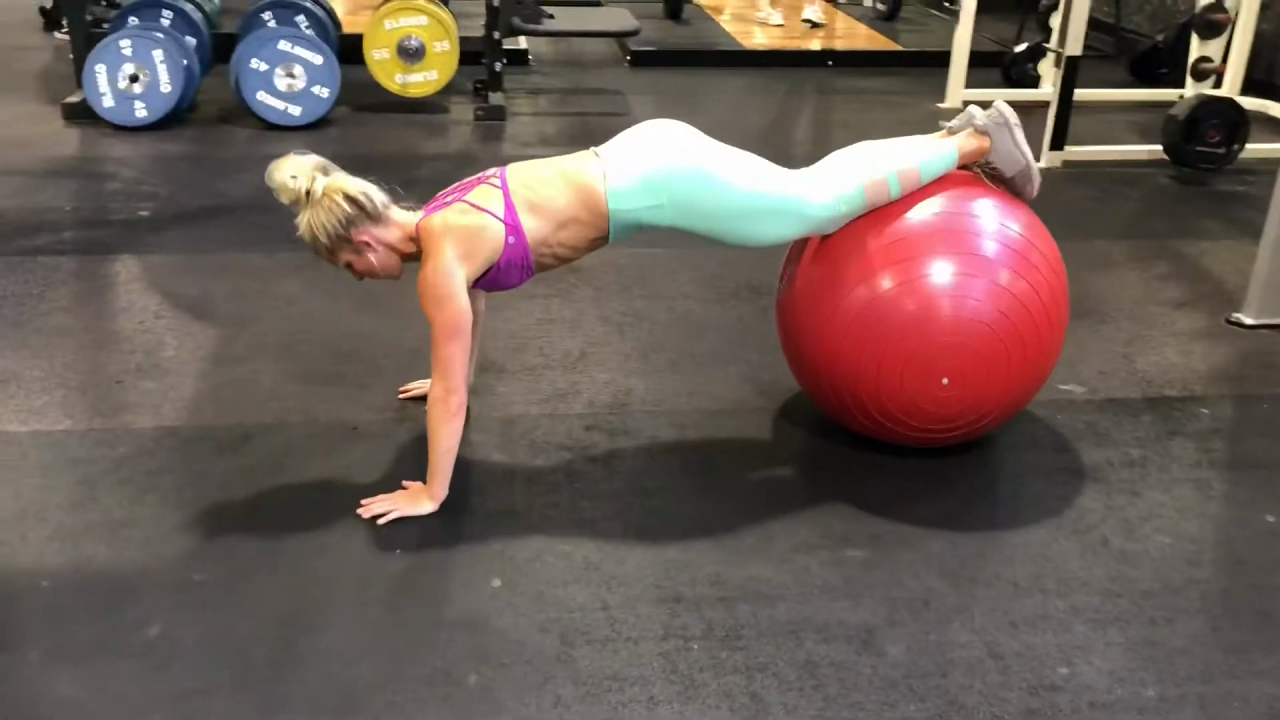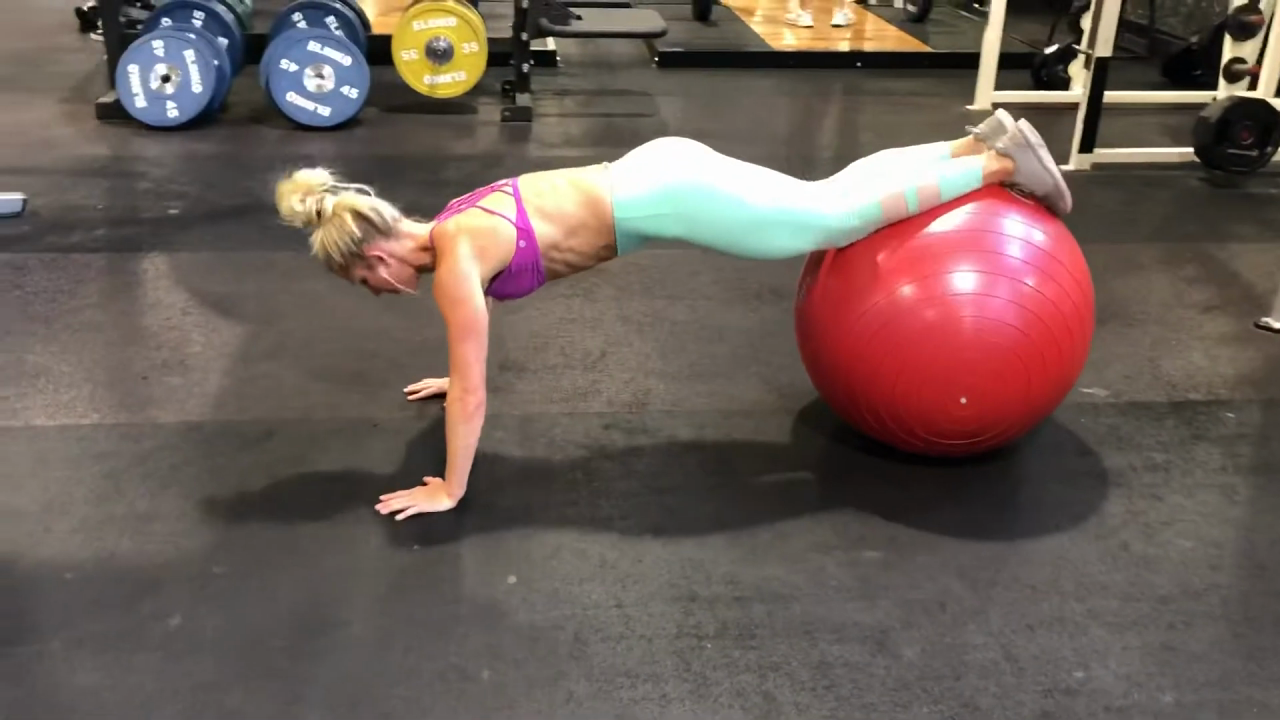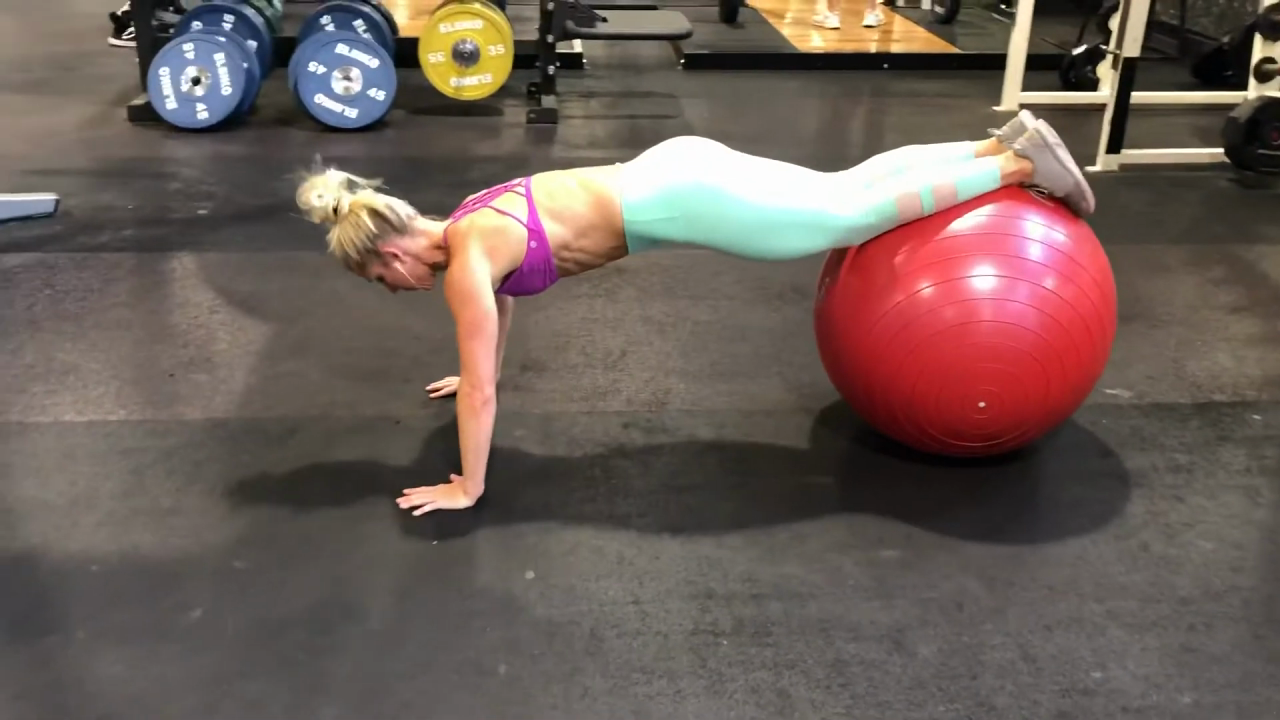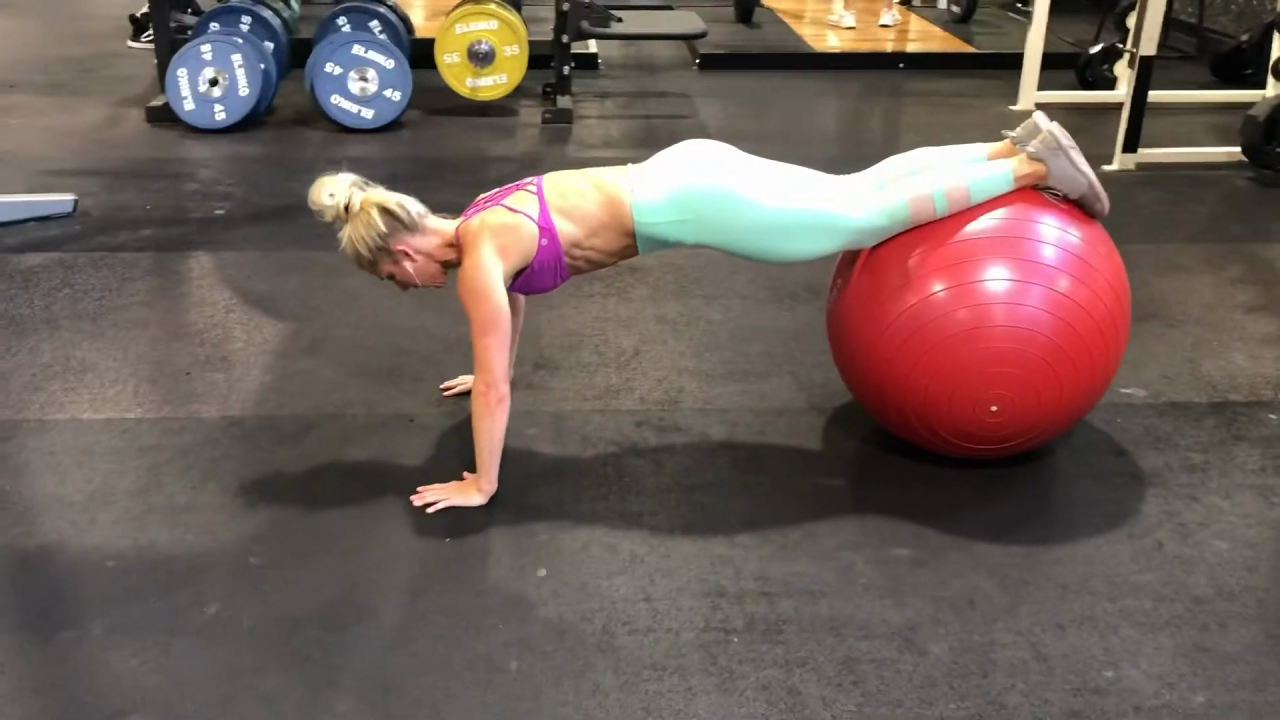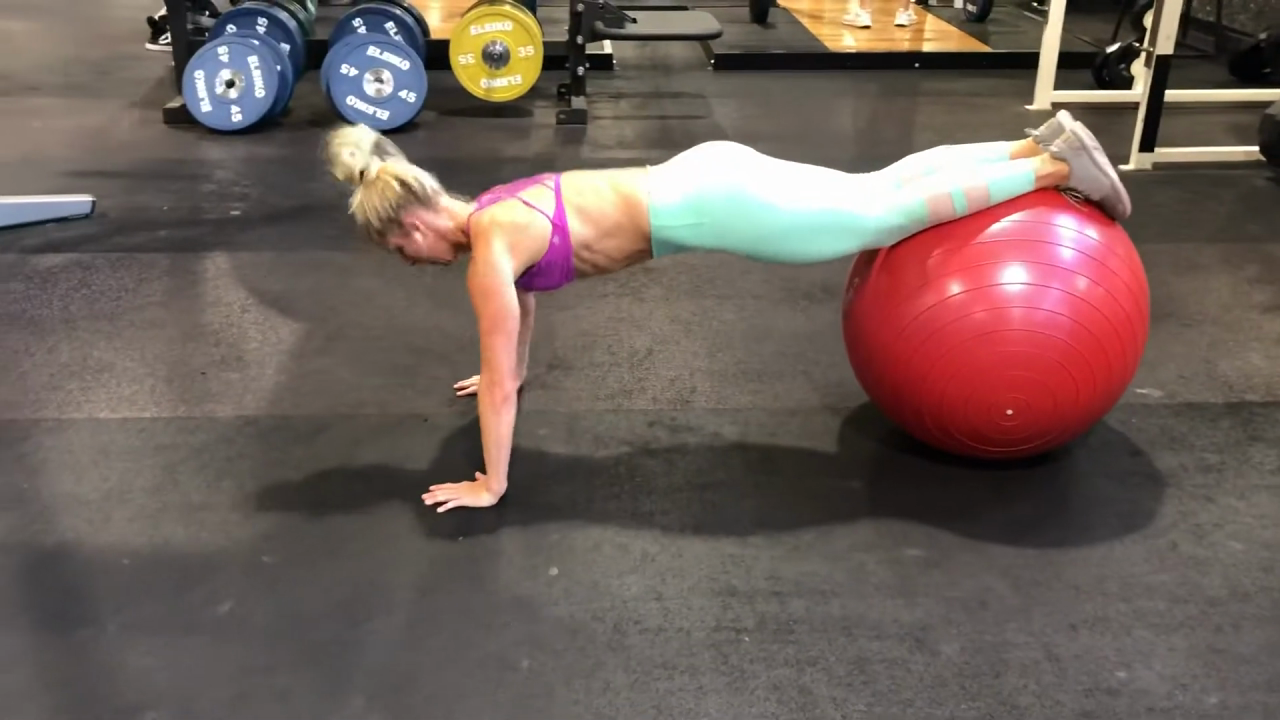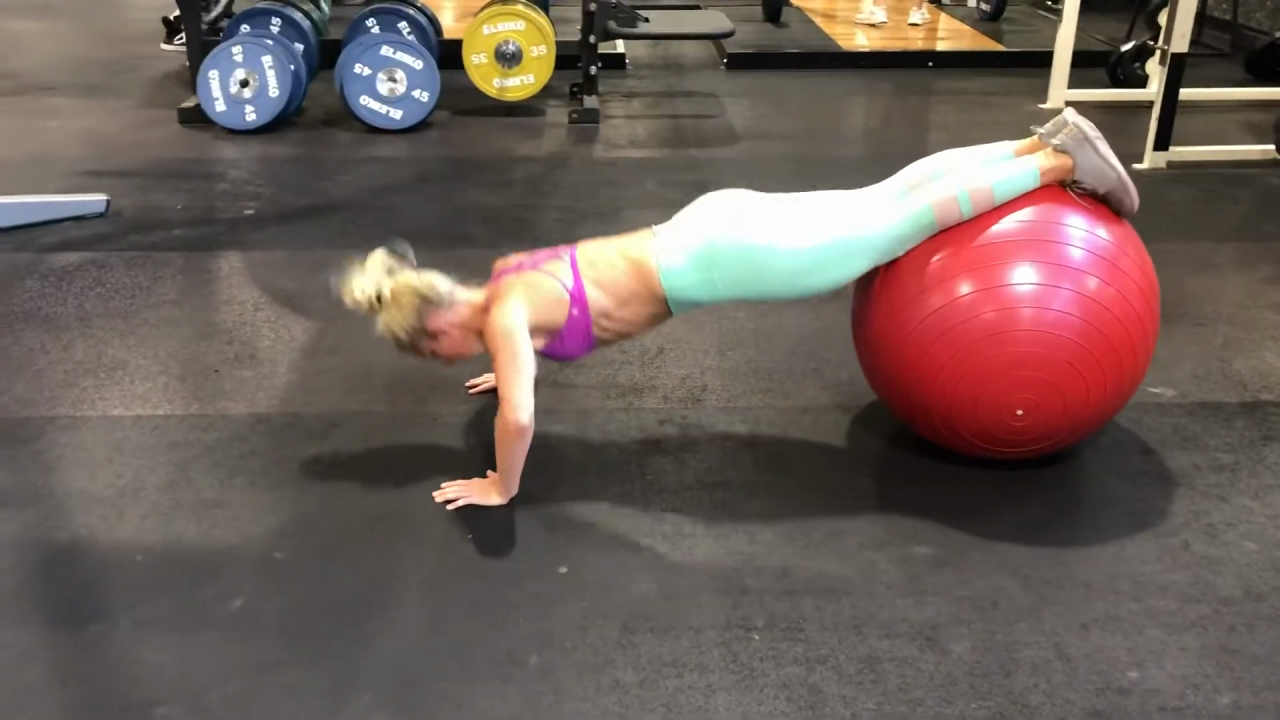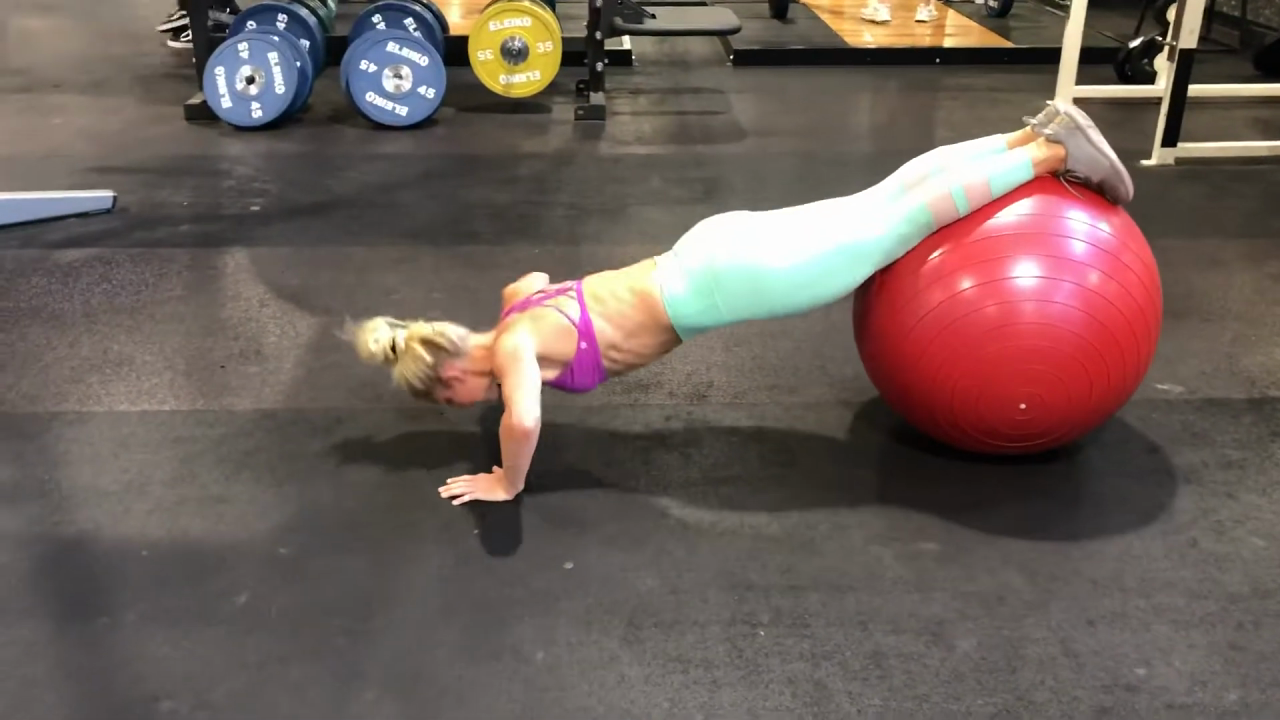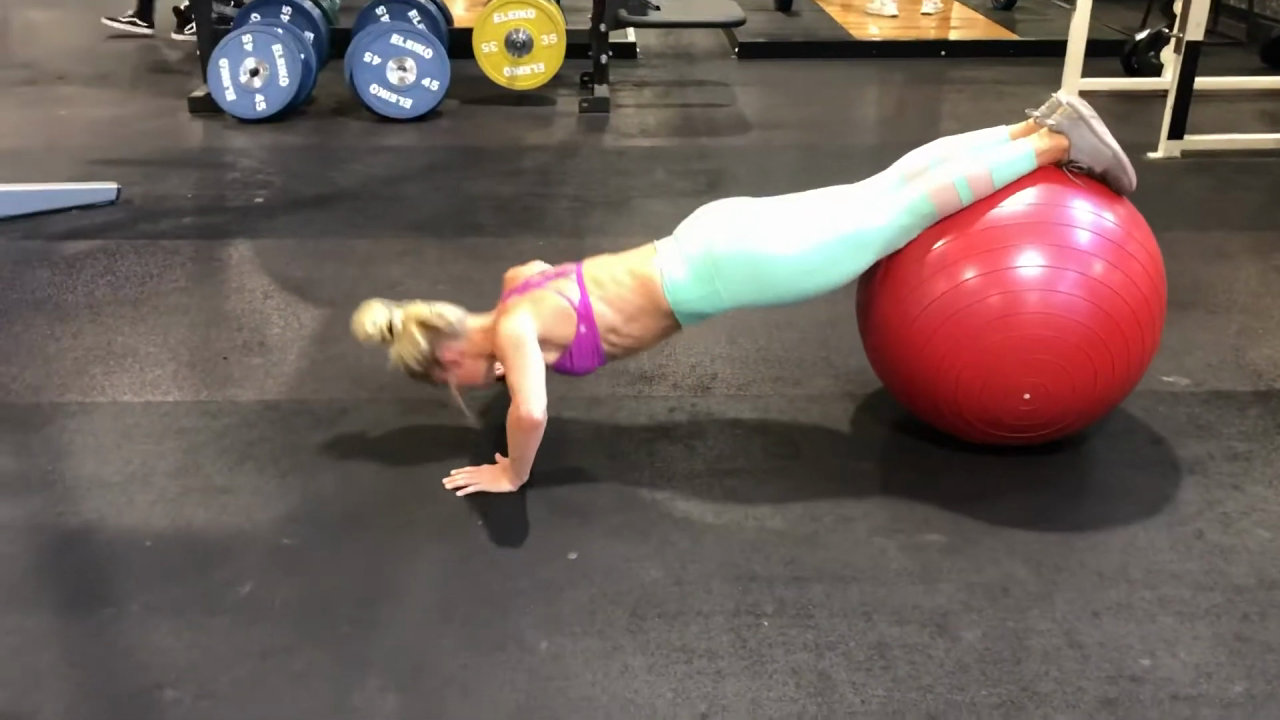
dt=0.2s
person 1, frame 1
left shoulder: (440, 251)
right shoulder: (440, 219)
left elbow: (451, 391)
right elbow: (476, 294)
left wrist: (431, 495)
right wrist: (448, 380)
left hip: (657, 185)
right hip: (648, 152)
left knee: (825, 206)
right knee: (813, 184)
left ankle: (981, 145)
right ankle: (957, 135)
person 1, frame 2
left shoulder: (453, 257)
right shoulder: (456, 230)
left elbow: (471, 391)
right elbow: (488, 300)
left wrist: (450, 491)
right wrist: (462, 376)
left hip: (665, 197)
right hip: (660, 169)
left knee: (842, 219)
right knee: (829, 198)
left ankle: (1003, 162)
right ankle: (980, 145)
person 1, frame 3
left shoulder: (462, 254)
right shoulder: (470, 229)
left elbow: (479, 390)
right elbow: (501, 298)
left wrist: (468, 489)
right wrist: (481, 377)
left hip: (674, 201)
right hip: (674, 171)
left knee: (855, 217)
right knee: (846, 191)
left ankle: (1022, 164)
right ankle: (1003, 144)
person 1, frame 4
left shoulder: (475, 254)
right shoulder: (480, 223)
left elbow: (490, 389)
right elbow: (514, 297)
left wrist: (481, 486)
right wrist: (502, 375)
left hip: (685, 204)
right hip: (685, 173)
left knee: (868, 219)
right knee: (861, 192)
left ankle: (1036, 166)
right ankle: (1016, 146)
person 1, frame 5
left shoulder: (486, 246)
right shoulder: (486, 215)
left elbow: (497, 388)
right elbow: (522, 287)
left wrist: (490, 486)
right wrist: (513, 368)
left hip: (700, 207)
right hip: (700, 181)
left knee: (882, 218)
right knee: (879, 191)
left ankle: (1057, 167)
right ankle: (1037, 146)
person 1, frame 6
left shoulder: (501, 318)
right shoulder: (501, 283)
left elbow: (518, 417)
left wrist: (499, 488)
right wrist: (514, 364)
left hip: (709, 261)
right hip: (708, 232)
left knee: (896, 227)
right knee: (883, 202)
left ankle: (1061, 162)
right ankle: (1043, 143)
person 1, frame 7
left shoulder: (512, 344)
right shoulder: (515, 308)
left elbow: (523, 423)
left wrist: (506, 486)
left hip: (717, 282)
right hip: (714, 249)
left knee: (892, 228)
right knee: (879, 207)
left ankle: (1054, 153)
right ankle: (1036, 136)
person 1, frame 8
left shoulder: (513, 320)
right shoulder: (514, 294)
left elbow: (531, 411)
left wrist: (510, 475)
right wrist: (525, 365)
left hip: (719, 267)
right hip: (712, 235)
left knee: (899, 218)
right knee: (885, 194)
left ankle: (1059, 141)
right ankle: (1043, 125)
